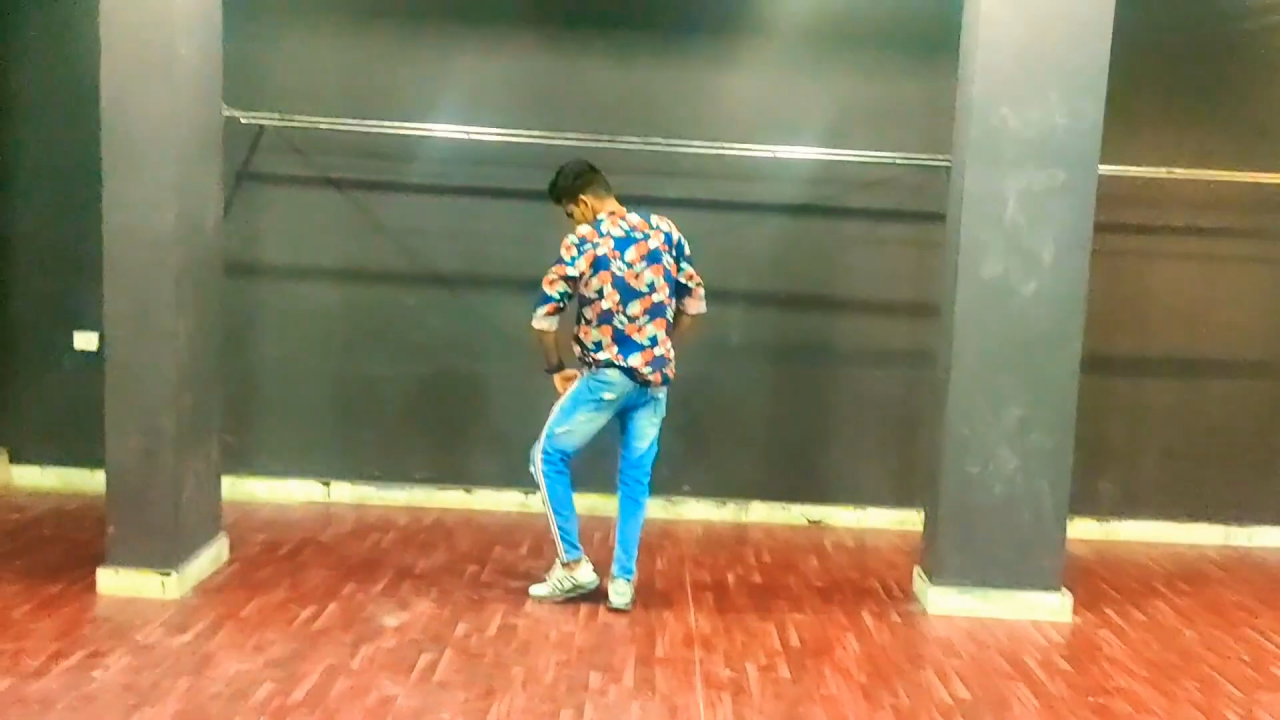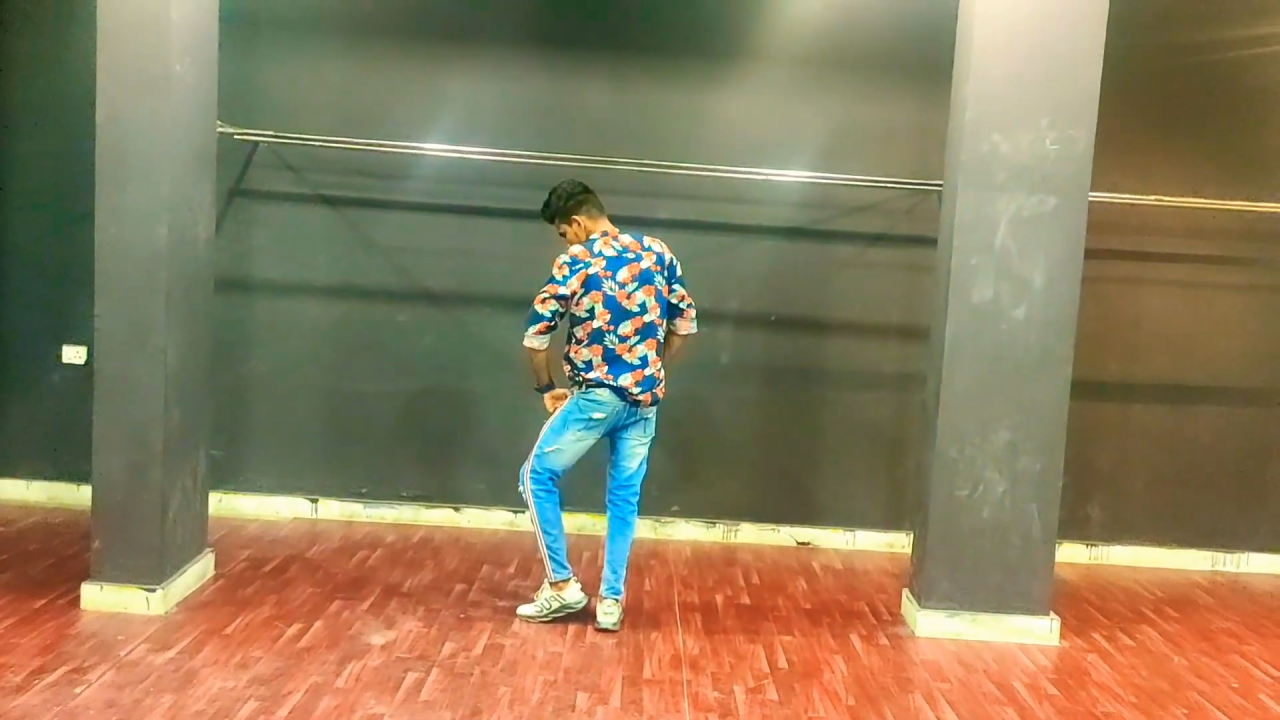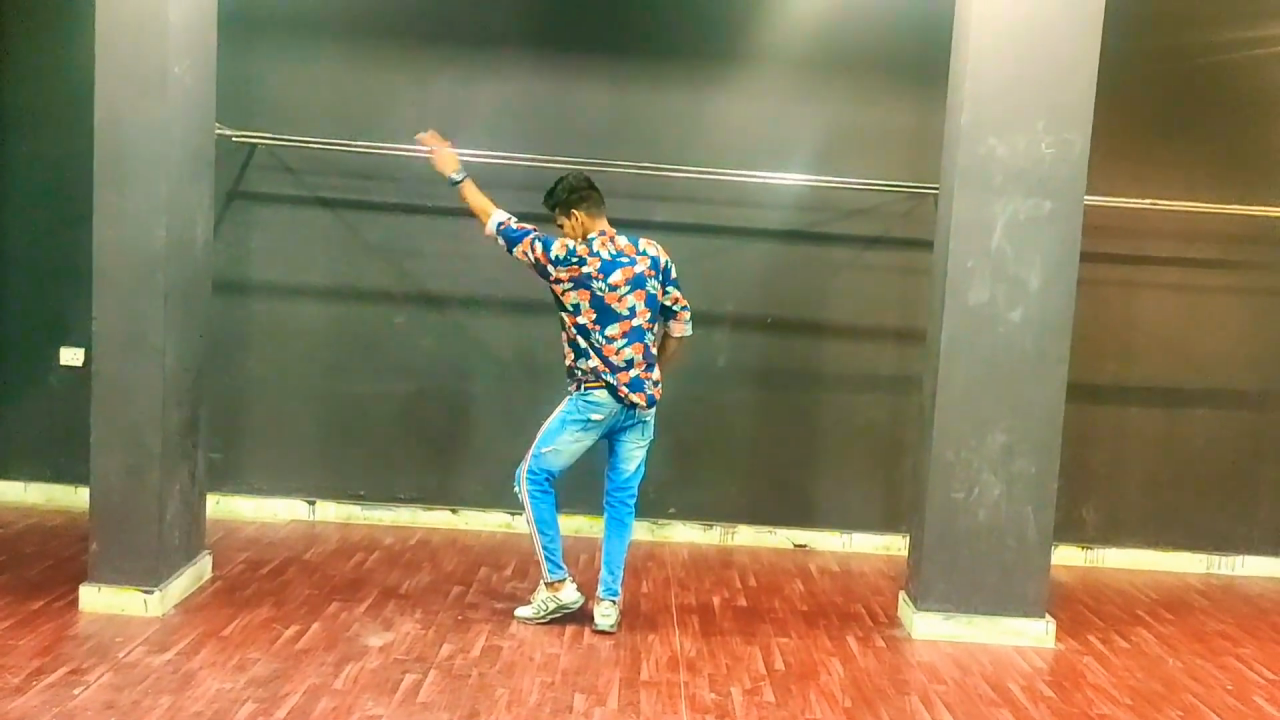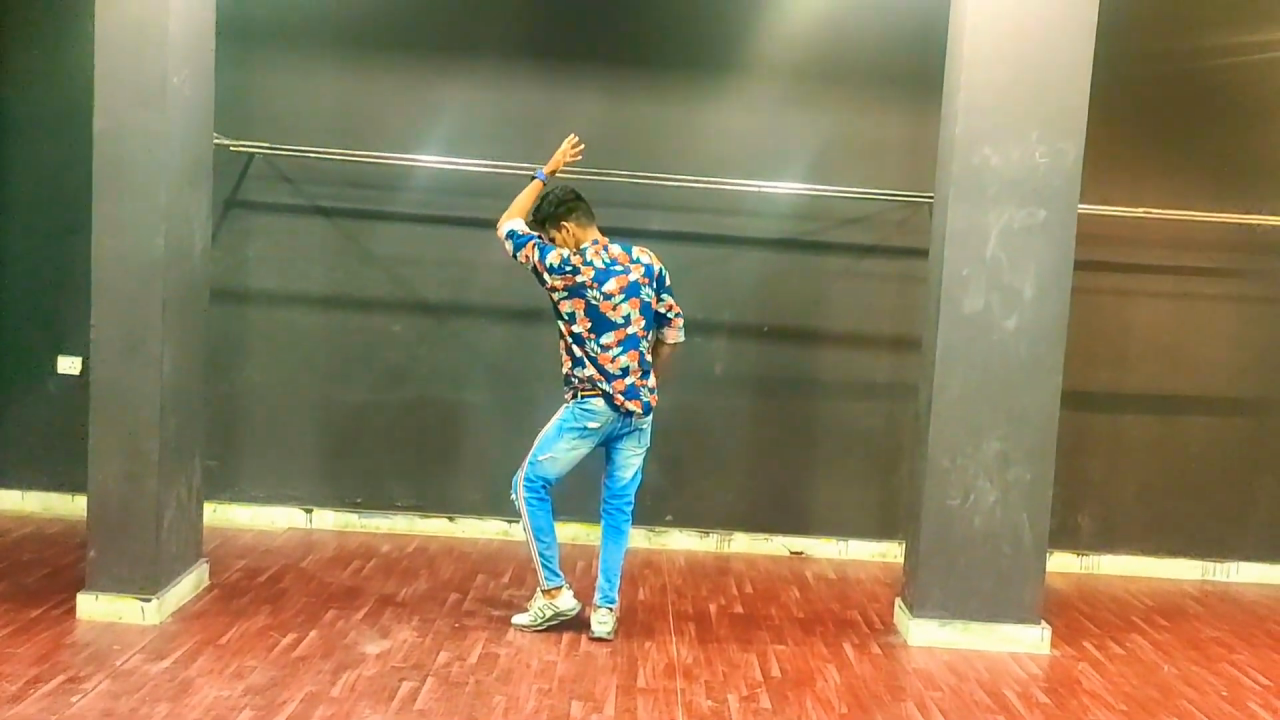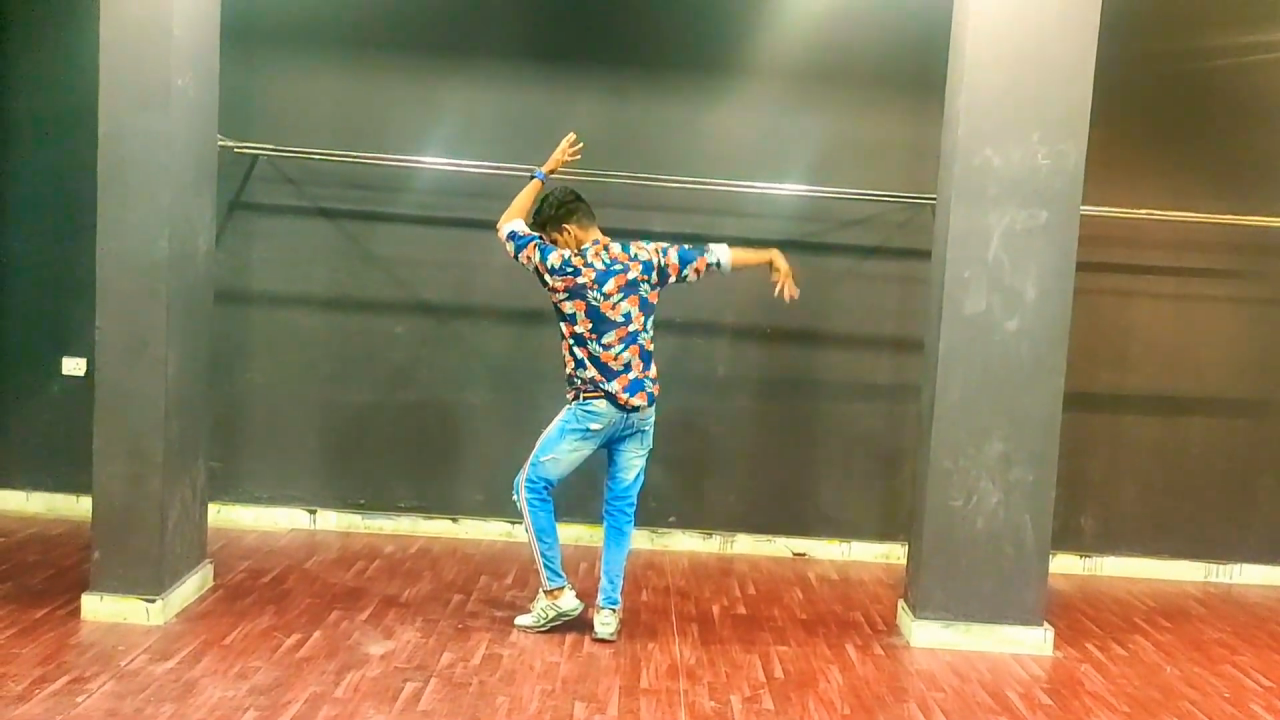
dt=1s
person 1, frame 1
left shoulder: (582, 241)
right shoulder: (664, 230)
left elbow: (544, 316)
right elbow: (694, 302)
left wrist: (556, 369)
left hip: (607, 377)
right hip: (655, 378)
left knee: (548, 457)
right knee: (636, 477)
left ankle: (574, 565)
right ankle: (623, 581)
person 1, frame 2
left shoulder: (574, 262)
right shoulder: (657, 252)
left elbow: (536, 334)
right elbow: (685, 323)
left wrist: (546, 388)
left hip: (596, 396)
right hip: (645, 398)
left knee: (537, 476)
right knee: (624, 497)
left ankle: (562, 585)
right ankle: (611, 600)
person 1, frame 3
left shoulder: (565, 256)
right shoulder: (653, 255)
left elbow: (499, 225)
right elbow: (679, 325)
left wrist: (456, 173)
left hip: (593, 399)
right hip: (643, 401)
left knee: (534, 477)
right knee: (621, 500)
left ankle: (558, 586)
right ankle: (608, 601)
person 1, frame 4
left shoulder: (563, 266)
right shoulder: (647, 262)
left elbow: (508, 225)
right elbow: (672, 331)
left wrist: (547, 172)
left hip: (591, 406)
right hip: (640, 407)
left knee: (530, 484)
right knee: (619, 506)
left ankle: (554, 593)
right ankle: (606, 609)
person 1, frame 5
left shoulder: (562, 267)
right shoulder: (646, 258)
left elbow: (508, 226)
right elbow: (714, 255)
left wrist: (545, 172)
right wrist: (773, 256)
left hip: (593, 408)
right hip: (641, 410)
left knee: (532, 485)
right knee: (621, 508)
left ankle: (556, 594)
right ankle: (609, 611)
